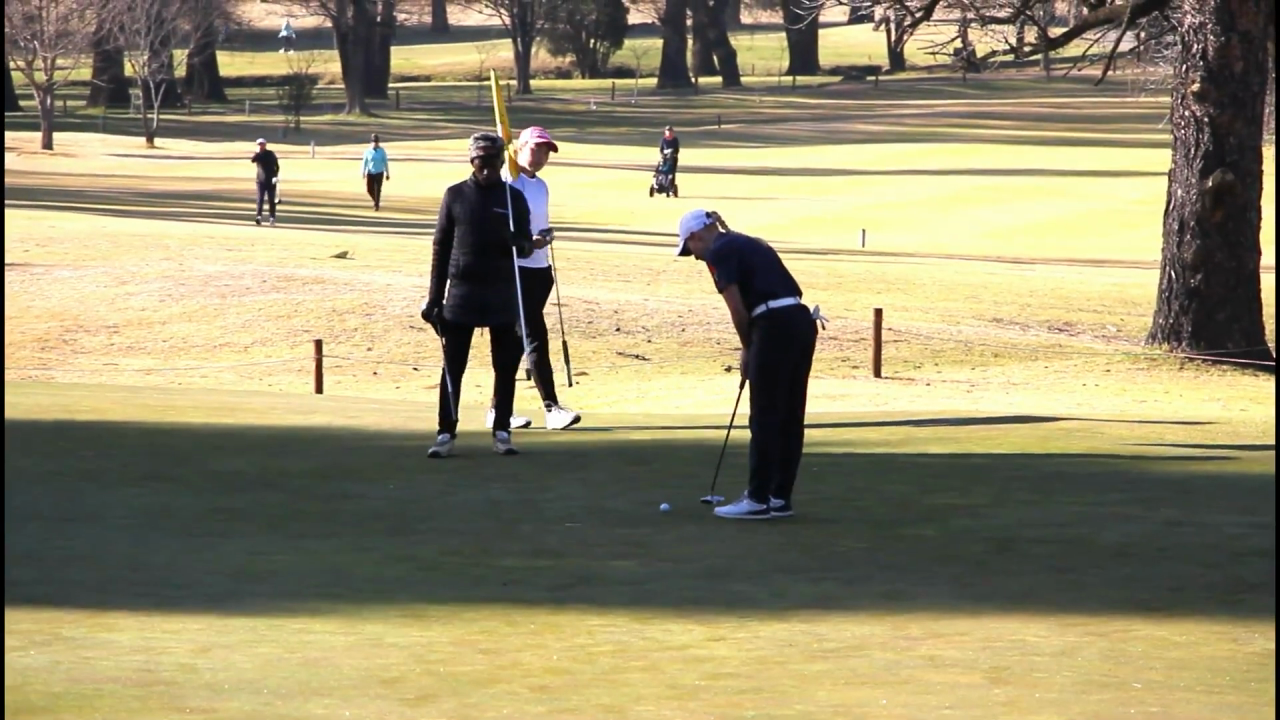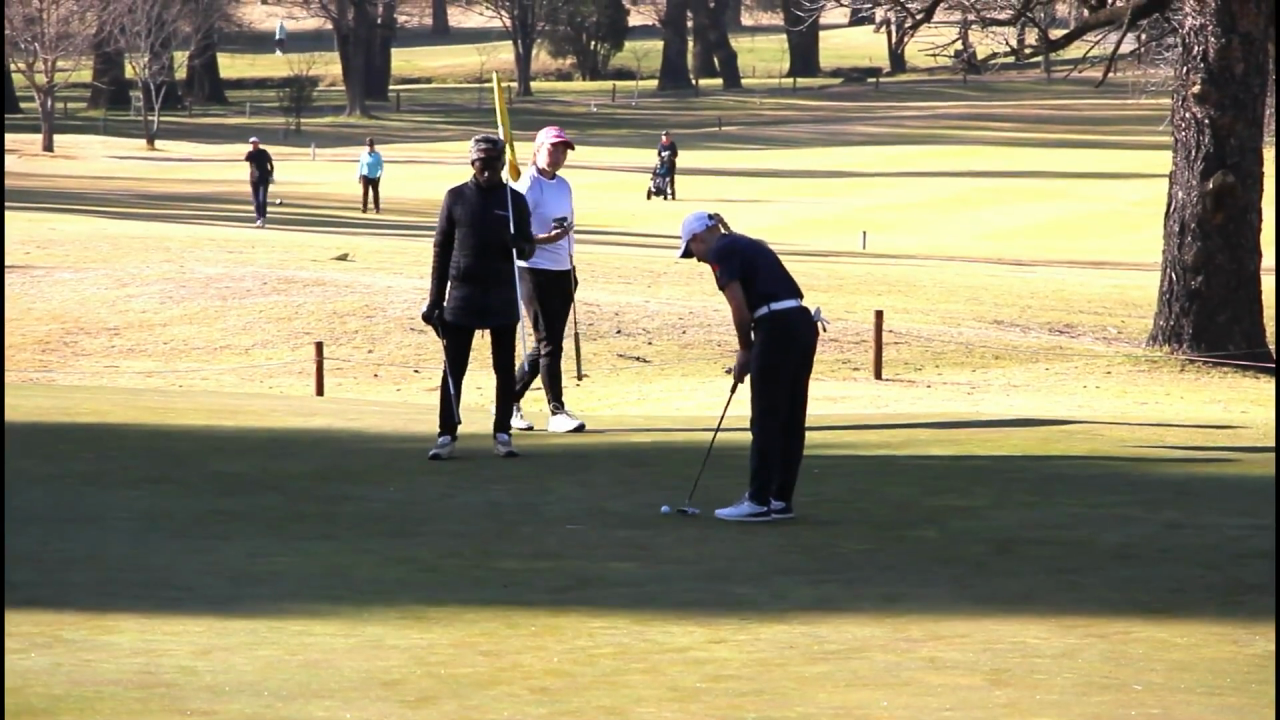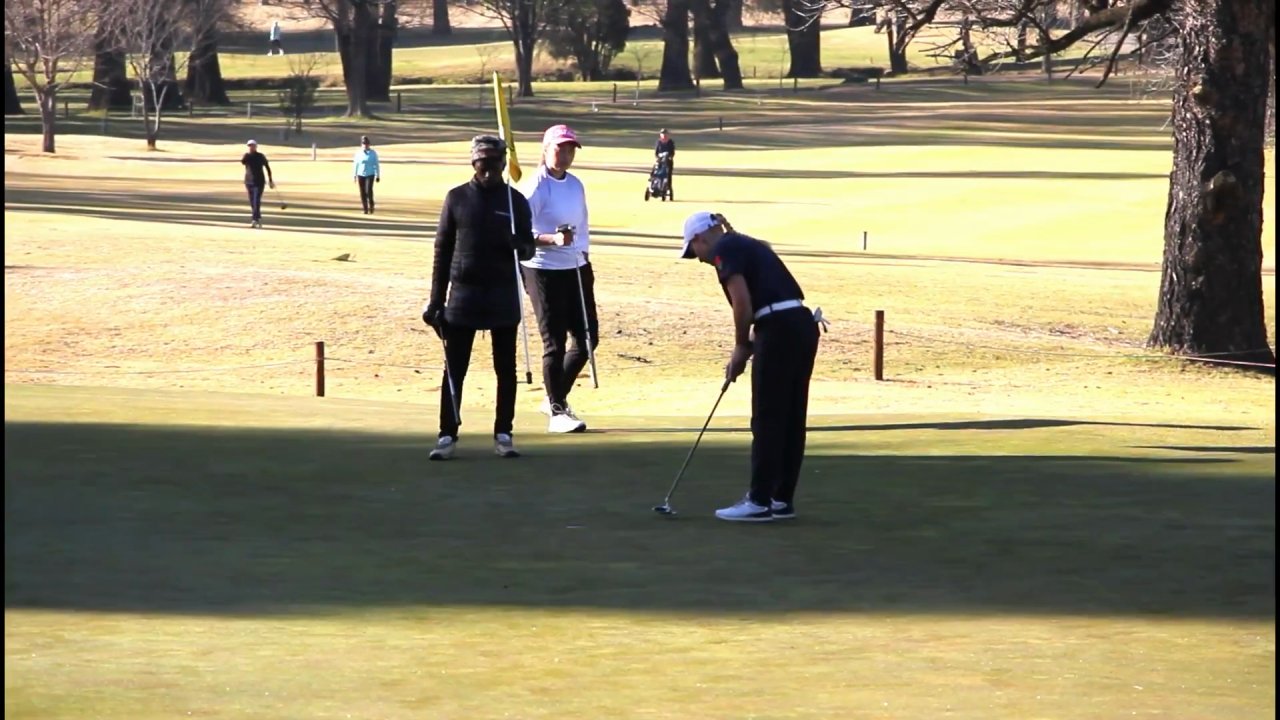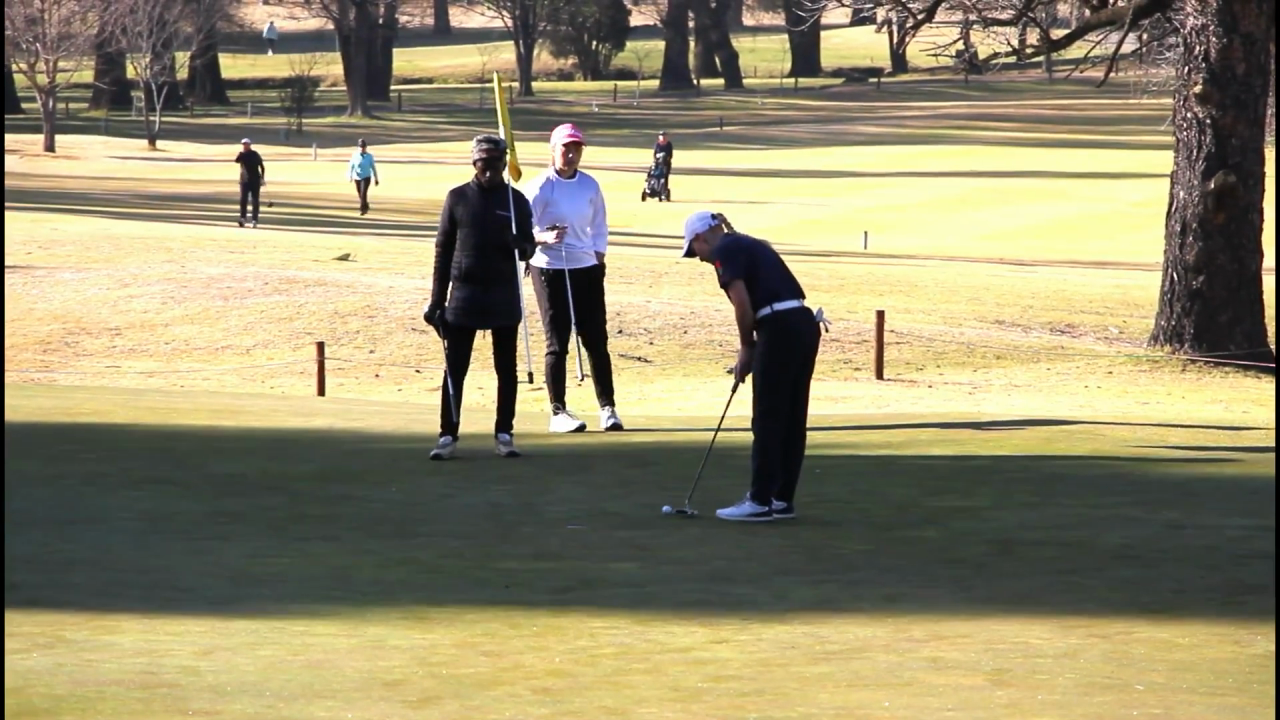
dt=0.3s
person 1, frame 1
left shoulder: (514, 198)
right shoulder: (455, 196)
left elbow: (527, 245)
right elbow: (440, 248)
left wrist: (518, 244)
right wrist: (434, 297)
left hip: (502, 294)
right hip: (461, 292)
left knee: (505, 366)
right knee: (452, 367)
left ankle: (502, 432)
right ankle: (446, 433)
person 1, frame 2
left shoulder: (515, 200)
right shoulder: (455, 197)
left elbow: (528, 247)
right elbow: (441, 250)
left wrist: (518, 246)
right wrist: (435, 299)
left hip: (503, 296)
right hip: (462, 295)
left knee: (505, 369)
right knee: (453, 369)
left ankle: (502, 434)
right ankle: (446, 435)
person 1, frame 3
left shoulder: (516, 201)
right shoulder: (457, 198)
left elbow: (528, 248)
right elbow: (442, 250)
left wrist: (519, 246)
right wrist: (436, 300)
left hip: (503, 296)
right hip: (463, 295)
left knee: (506, 369)
right knee: (454, 369)
left ankle: (504, 434)
right ankle: (447, 436)
person 1, frame 4
left shoulder: (516, 200)
right shoulder: (457, 198)
left elbow: (529, 247)
right elbow: (443, 250)
left wrist: (520, 246)
right wrist: (437, 300)
left hip: (504, 296)
right hip: (464, 295)
left knee: (506, 369)
right knee: (454, 369)
left ankle: (504, 434)
right ankle: (448, 435)
person 2, frame 1
left shoulder: (718, 252)
right shoulder: (747, 244)
left elbow: (738, 310)
left wrist: (747, 349)
right wrist: (753, 347)
left hip: (777, 328)
right hip: (801, 322)
left knee: (765, 418)
right knee: (790, 417)
left ankle: (758, 499)
right ankle: (780, 497)
person 2, frame 2
left shoulder: (722, 252)
right shoulder: (748, 245)
left elbow: (741, 309)
left wrist: (745, 350)
right wrist: (752, 349)
left hip: (778, 330)
right hip: (802, 325)
left knee: (766, 420)
right knee: (791, 419)
left ankle: (759, 501)
right ankle: (782, 499)
person 2, frame 3
left shoulder: (725, 249)
right shoulder: (748, 245)
left elbow: (743, 303)
left wrist: (740, 348)
right wrist: (750, 346)
left hip: (780, 331)
right hip: (802, 325)
left knee: (767, 420)
right knee: (791, 419)
left ankle: (760, 502)
right ankle: (782, 500)
person 2, frame 4
left shoulder: (724, 250)
right shoulder: (750, 245)
left elbow: (744, 307)
left wrist: (746, 348)
right wrist: (752, 347)
left hip: (780, 331)
right hip: (804, 325)
left knee: (768, 419)
right knee: (793, 419)
left ankle: (760, 501)
right ankle: (782, 499)
person 3, frame 1
left shoulder: (541, 186)
right shoulder: (509, 185)
left wrist: (548, 263)
left hip: (539, 270)
right hip: (514, 270)
right knee: (536, 338)
left ankle: (498, 408)
right ankle: (552, 408)
person 3, frame 2
left shoulder: (564, 186)
right shoulder: (527, 186)
left wrist: (570, 261)
right wrist: (546, 238)
left hip: (561, 271)
right hip: (533, 271)
left knee: (545, 344)
right knee: (550, 343)
left ankle: (510, 402)
right ankle: (557, 412)
person 3, frame 3
left shoulder: (576, 185)
right shoulder: (535, 187)
left wrist: (583, 255)
right wrist: (550, 240)
left hip: (577, 270)
right hip: (544, 271)
left knee: (587, 337)
right knee: (554, 343)
left ankle: (557, 396)
right ankle: (557, 412)
person 3, frame 4
left shoulder: (590, 185)
right shoulder: (540, 187)
left elbow: (599, 225)
left wrist: (599, 257)
right wrist: (546, 238)
left hip: (587, 270)
right hip: (551, 271)
left knee: (597, 340)
right knee: (557, 344)
left ankle: (607, 408)
right ankle: (558, 412)
